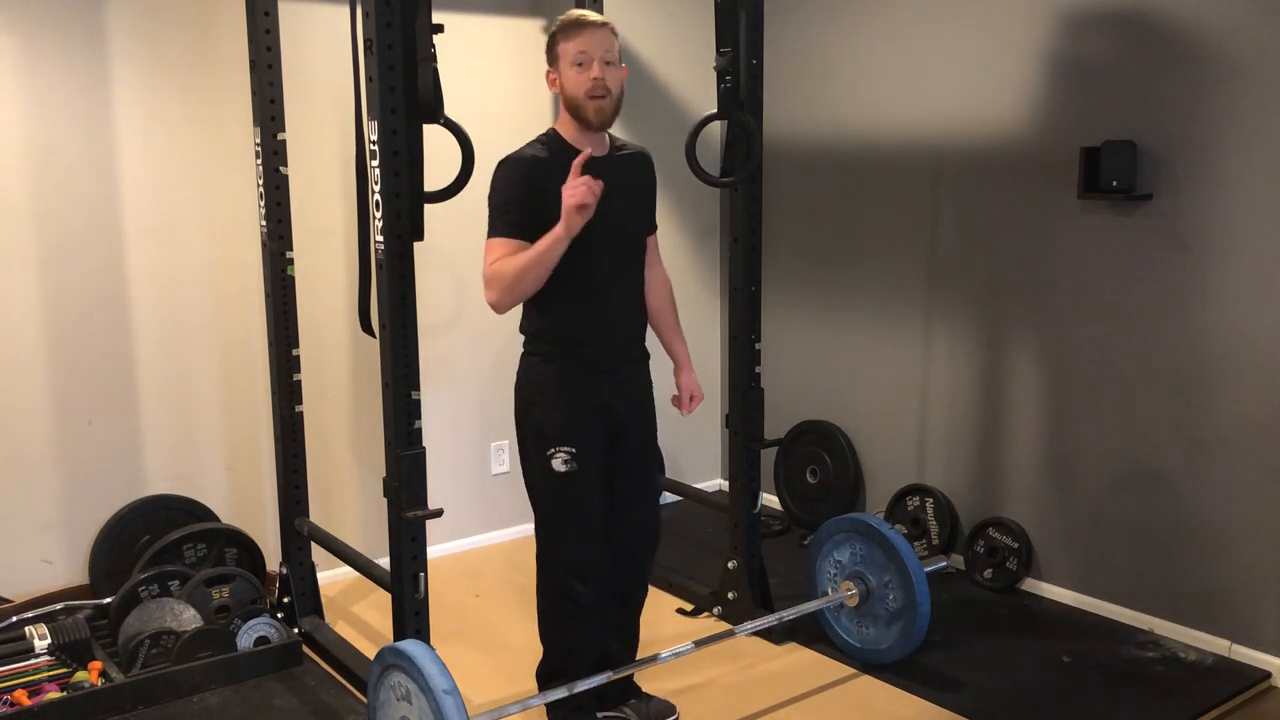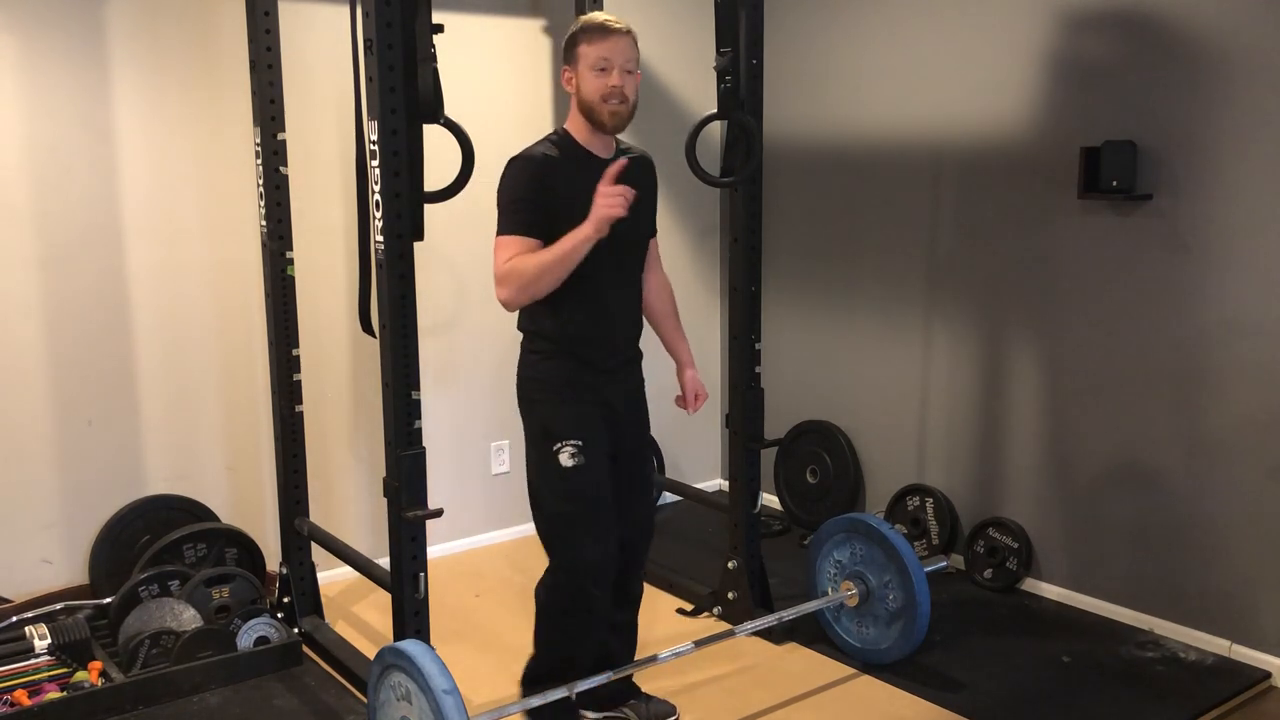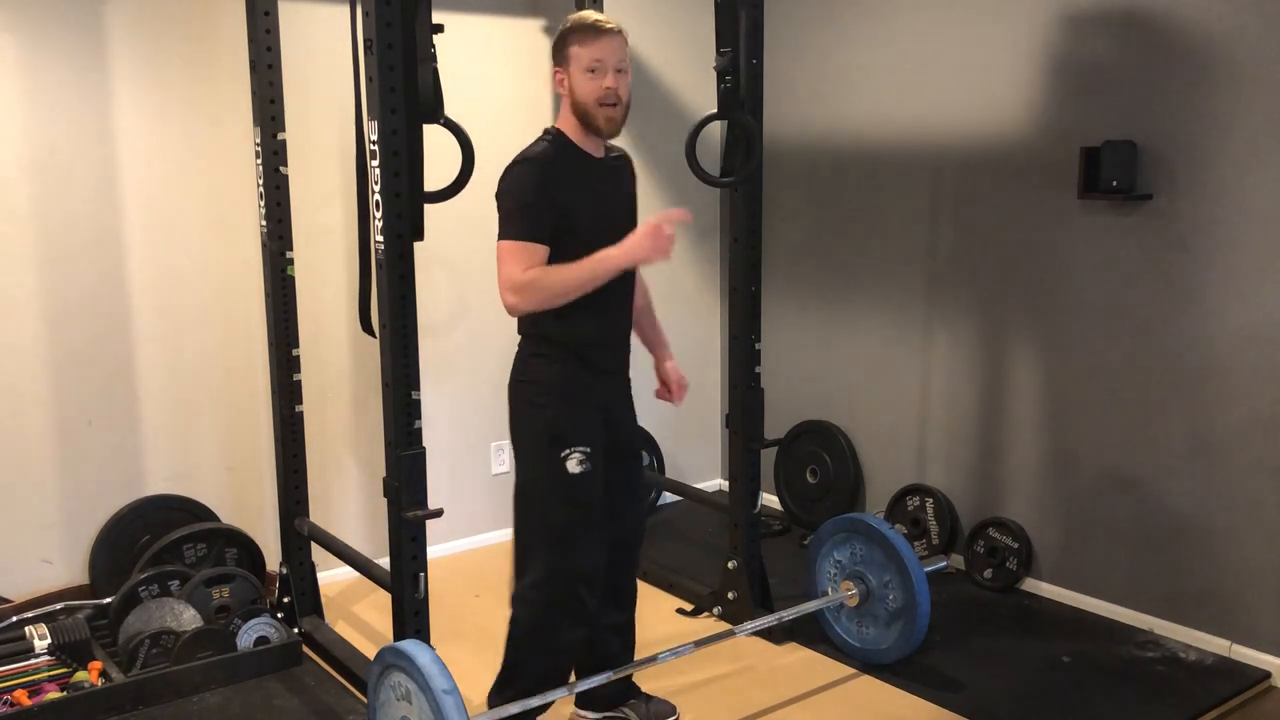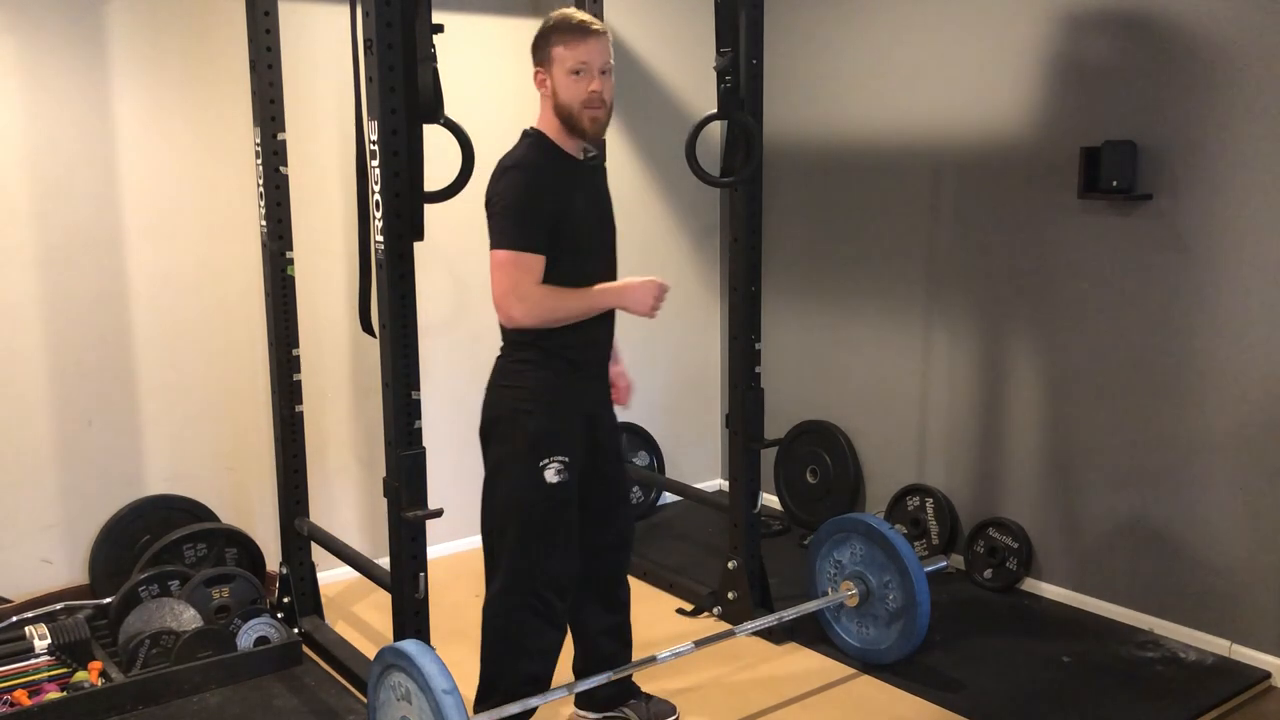
dt=0.2s
person 1, frame 1
left shoulder: (636, 165)
right shoulder: (526, 171)
right elbow: (499, 291)
left wrist: (681, 359)
right wrist: (567, 222)
left hip: (628, 380)
right hip: (559, 388)
left knee: (632, 541)
right knee: (571, 555)
person 1, frame 2
left shoulder: (640, 168)
right shoulder: (536, 169)
right elbow: (511, 286)
left wrist: (683, 360)
right wrist: (594, 224)
left hip: (621, 379)
right hip: (558, 383)
left knee: (627, 539)
right knee: (581, 551)
person 1, frame 3
left shoulder: (619, 166)
right shoulder: (537, 170)
right elbow: (520, 289)
left wrist: (662, 350)
right wrist: (625, 253)
left hip: (608, 381)
right hip: (555, 389)
left knee: (618, 540)
right knee: (561, 563)
person 1, frame 4
left shoulder: (589, 167)
right shoulder: (525, 174)
right elbow: (518, 303)
left wrist: (608, 357)
right wrist: (621, 295)
left hip: (585, 392)
right hip: (534, 400)
left knee: (605, 548)
right knee: (533, 573)
